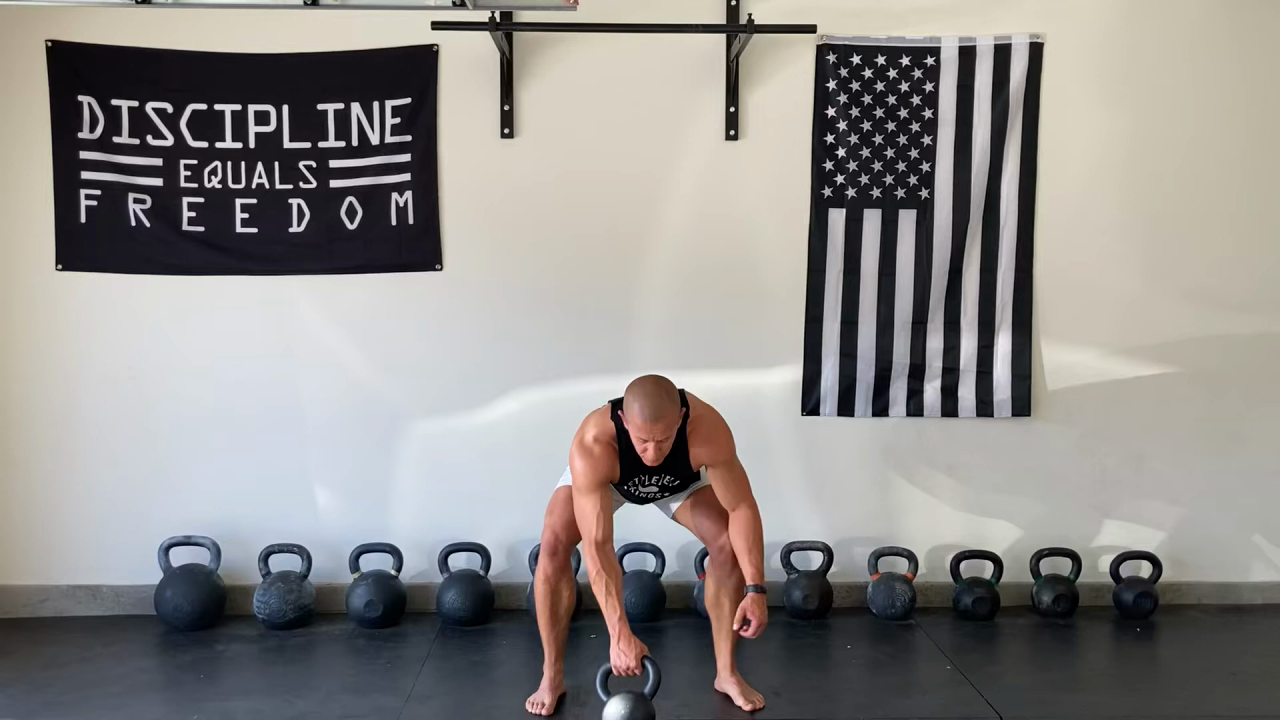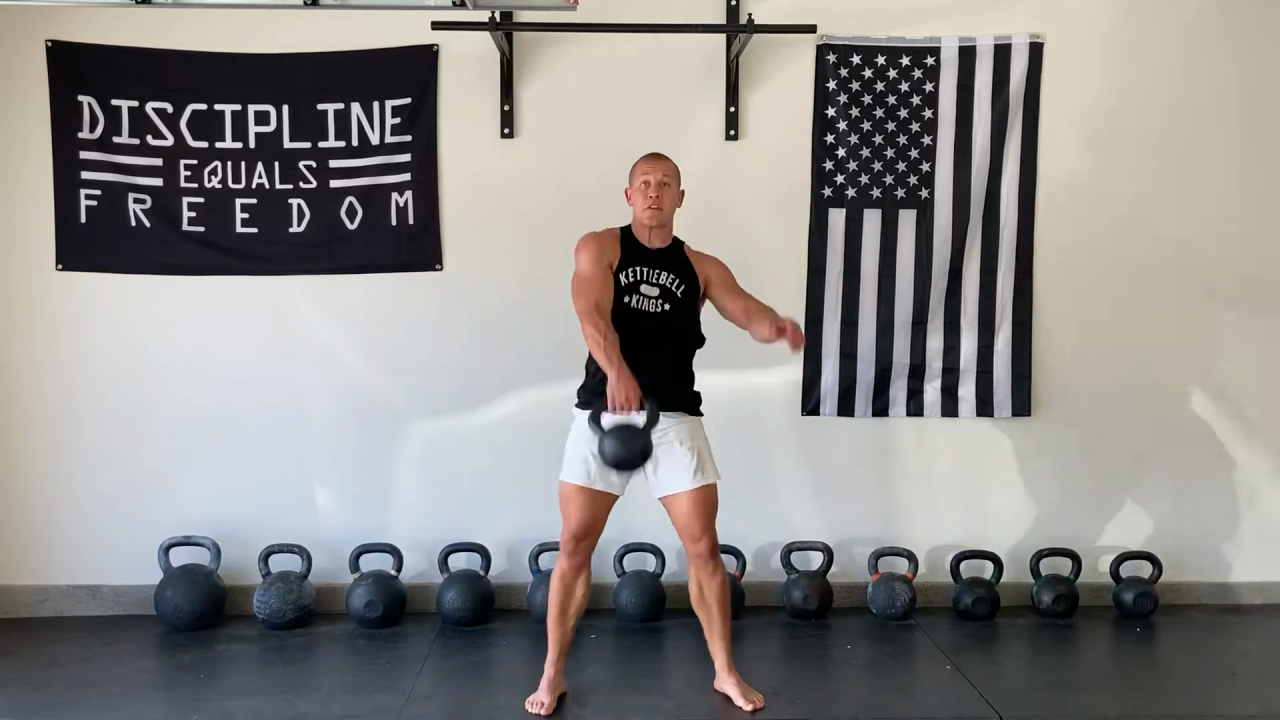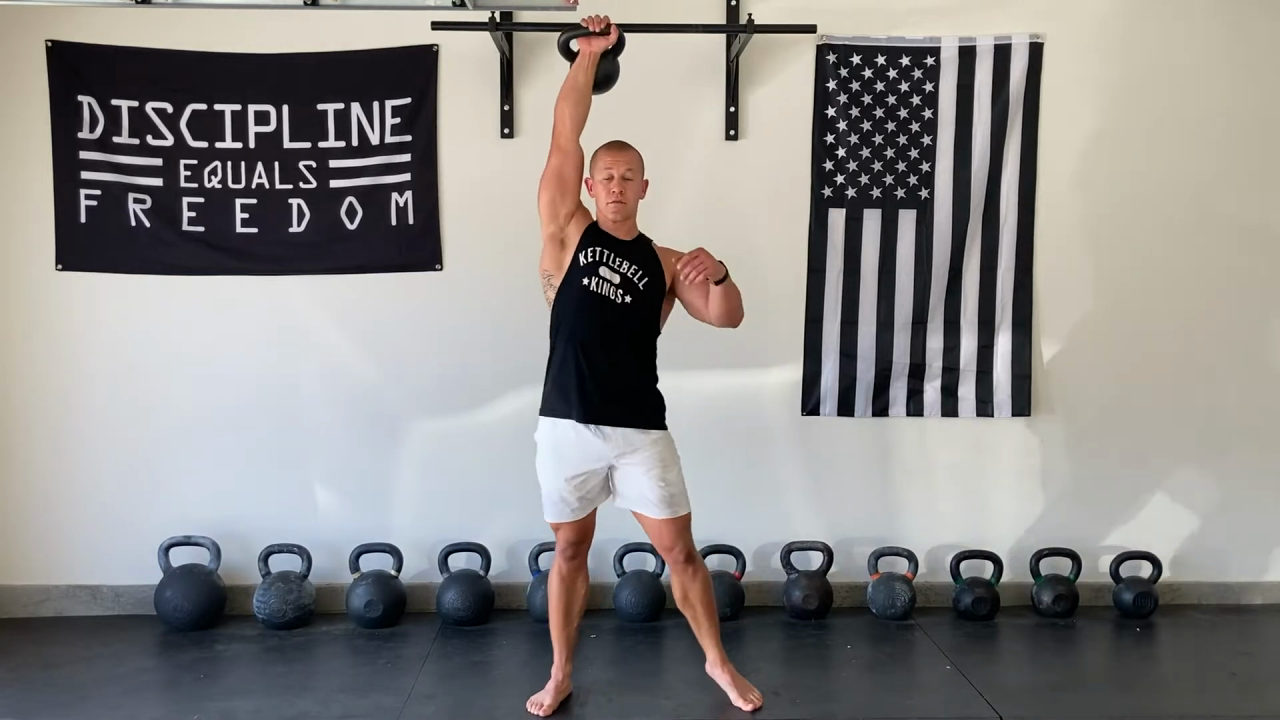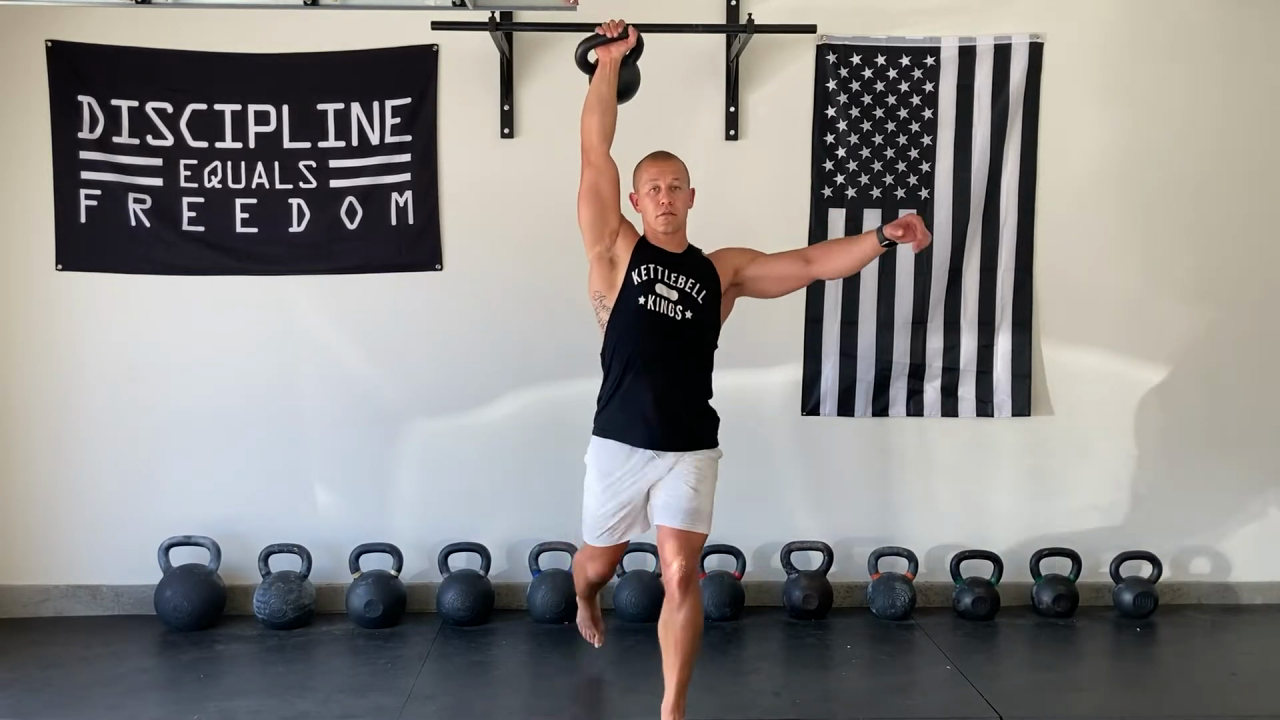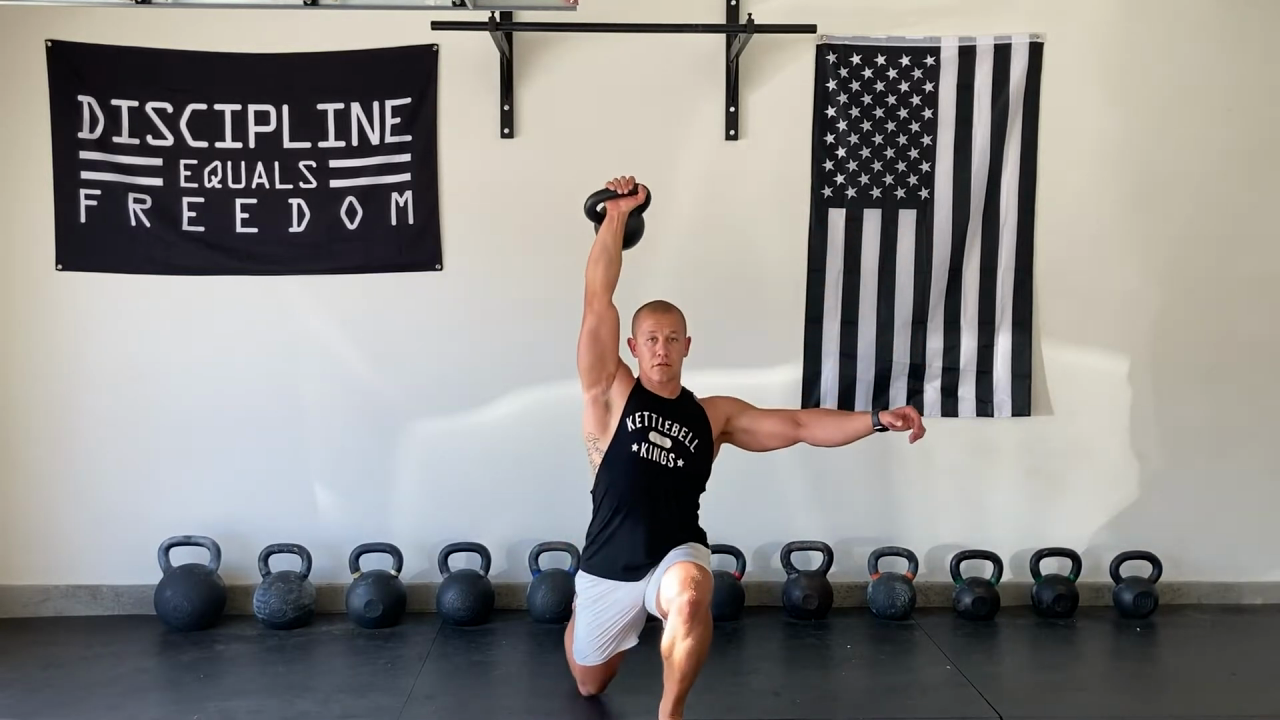
dt=1s
person 1, frame 1
left shoulder: (707, 431)
right shoulder: (592, 444)
left elbow: (741, 508)
right elbow: (597, 546)
left wrist: (755, 591)
right wrist: (619, 634)
right hip: (604, 476)
left knee: (726, 544)
right knee: (554, 545)
left ankle: (727, 673)
right ankle: (552, 676)
person 1, frame 2
left shoulder: (698, 264)
right shoulder: (598, 248)
left elbow: (751, 317)
right elbow: (590, 317)
left wrist: (780, 326)
right wrist: (616, 374)
left hip: (676, 418)
right hip: (604, 412)
left knee: (702, 546)
right knee: (573, 544)
left ankle: (725, 671)
right ankle: (553, 673)
person 1, frame 3
left shoulder: (666, 262)
right shoulder: (566, 233)
left elbow: (727, 316)
right elbow: (564, 138)
left wrist: (719, 274)
right wrist: (589, 54)
left hip: (640, 431)
right hip: (568, 426)
left knee: (679, 553)
right knee: (570, 551)
person 1, frame 4
left shoulder: (722, 270)
right shoulder: (614, 251)
left elbow: (813, 263)
right elbow: (594, 155)
left wrist: (883, 237)
right wrist: (609, 63)
left hip: (689, 449)
right hip: (619, 442)
left knee: (681, 577)
right knee: (598, 561)
right ankle: (586, 605)
person 1, frame 5
left shoulder: (712, 415)
right shoulder: (611, 395)
left elbow: (800, 424)
right elbow: (597, 301)
left wrist: (875, 419)
right wrist: (616, 216)
left hip: (676, 554)
right hip: (610, 566)
left knee: (691, 599)
right ankle: (581, 614)
